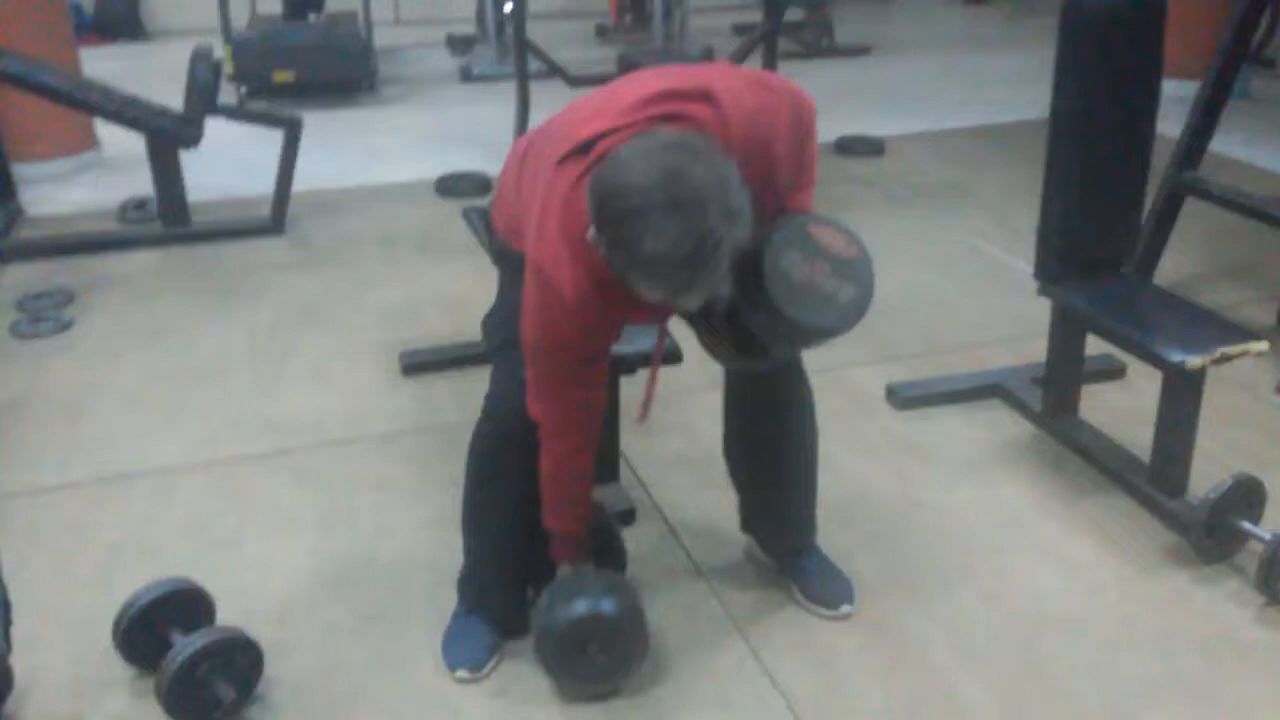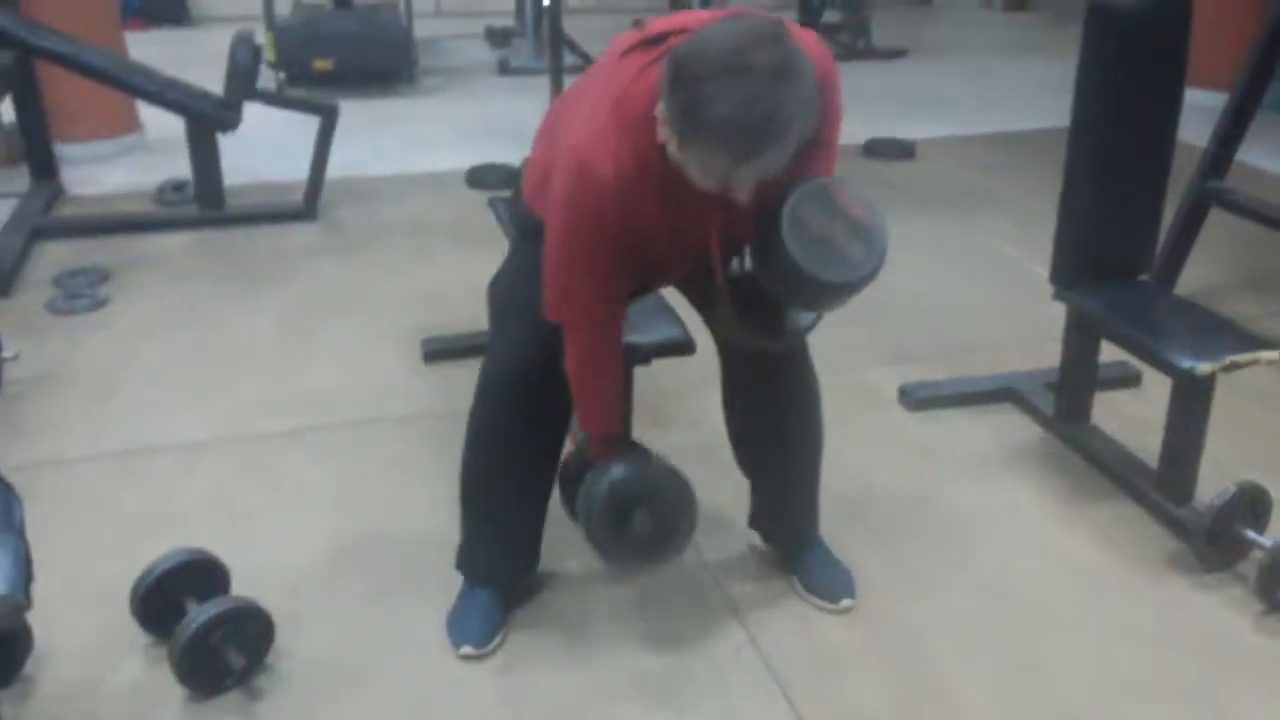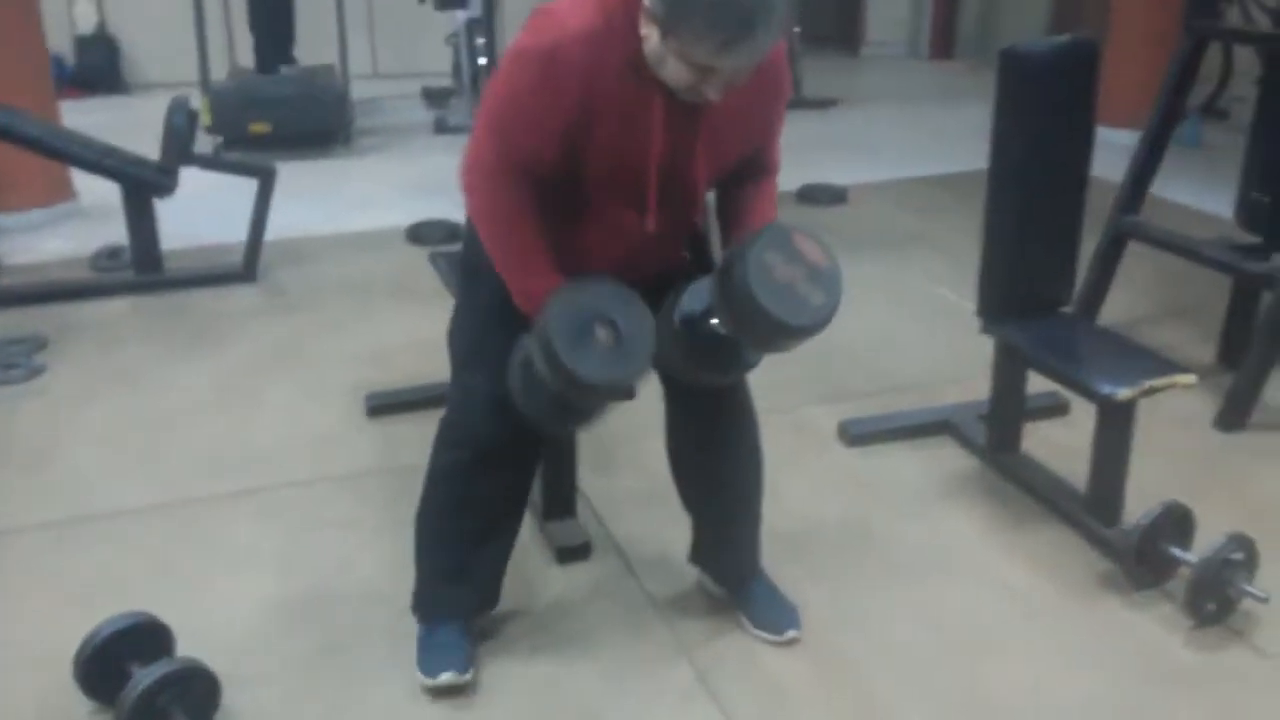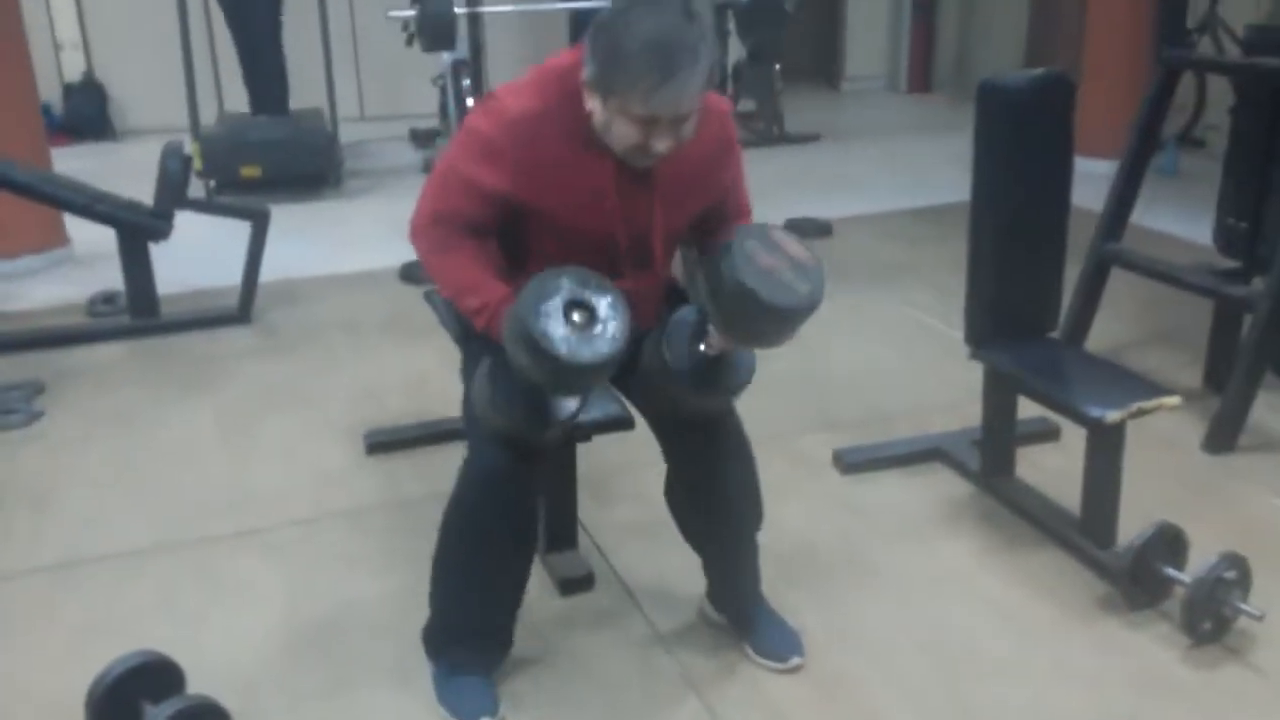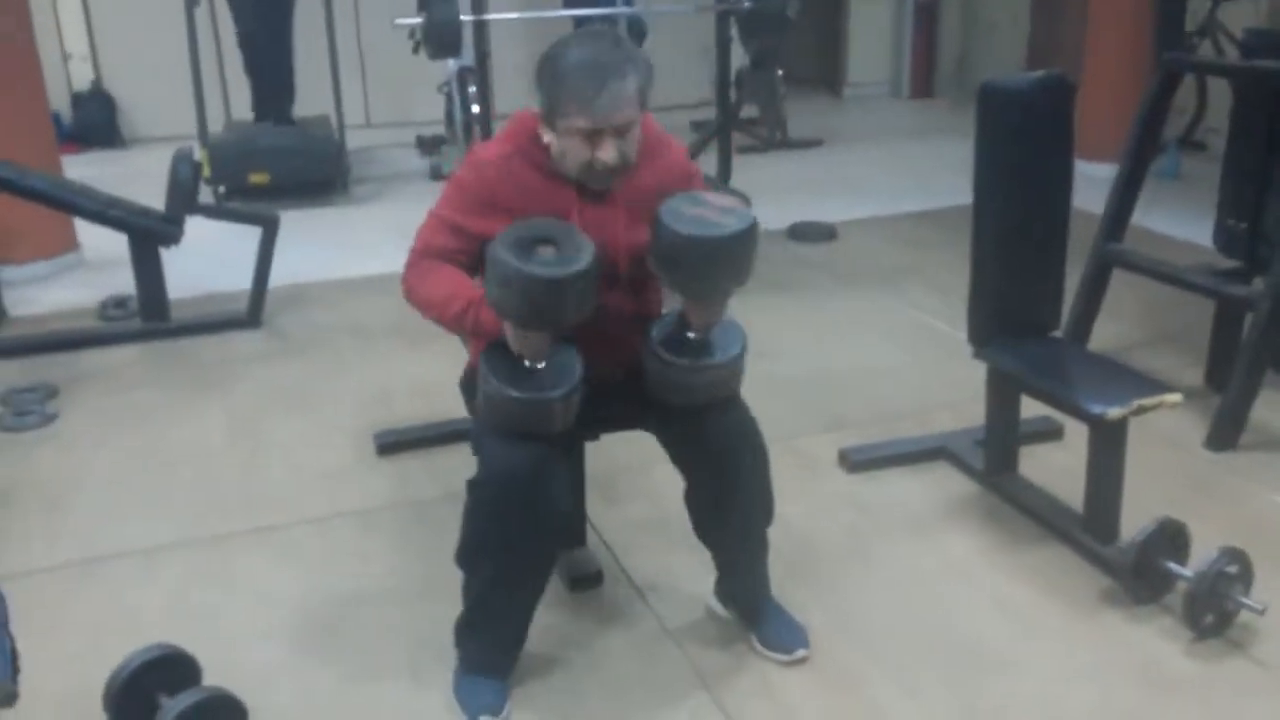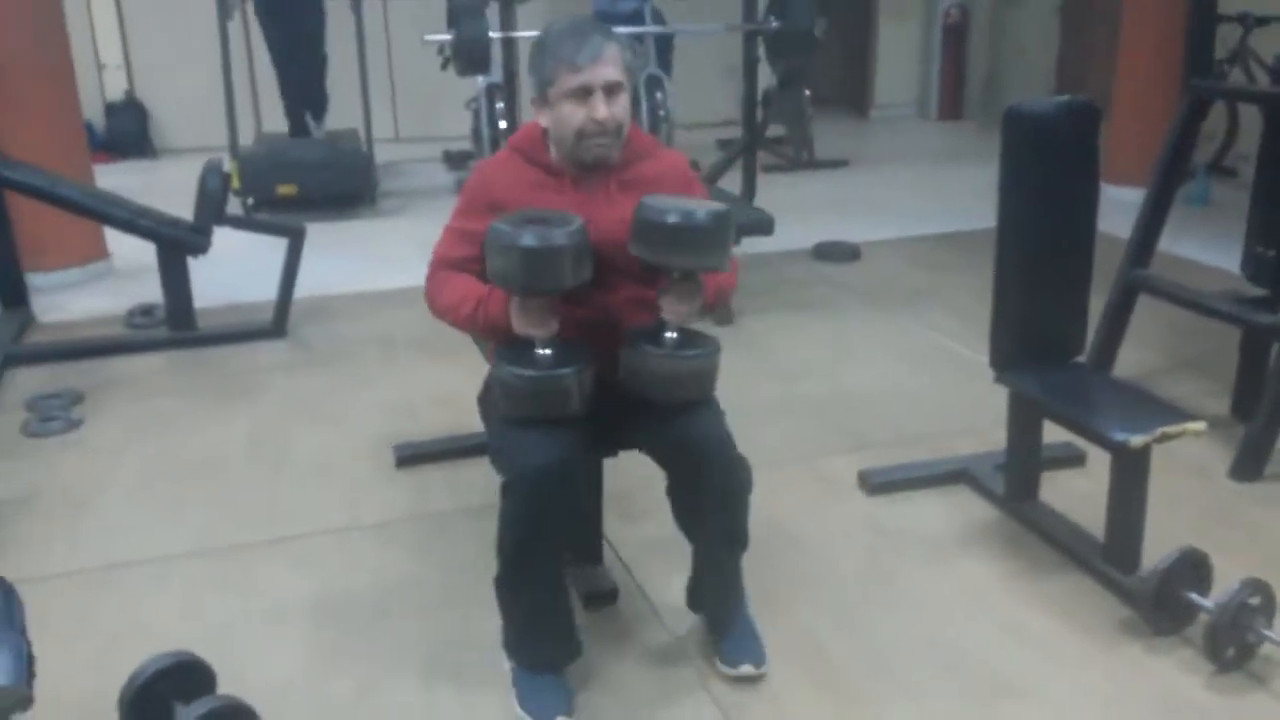
dt=0.4s
person 1, frame 1
left shoulder: (760, 119)
right shoulder: (563, 264)
right elbow: (564, 419)
right wrist: (570, 552)
left knee: (773, 367)
right knee: (519, 409)
left ankle: (789, 543)
right ankle: (489, 599)
person 1, frame 2
left shoulder: (807, 73)
right shoulder: (599, 159)
left elbow: (814, 153)
right elbow: (582, 320)
right wrist: (608, 447)
right hip: (569, 224)
left knee: (777, 355)
right knee: (519, 378)
left ankle: (794, 535)
right ankle: (492, 574)
person 1, frame 3
left shoulder: (763, 66)
left elbow: (752, 171)
right elbow: (492, 177)
right wrist: (551, 311)
left hip: (664, 255)
right hip: (534, 256)
left knee: (718, 394)
right knee: (489, 419)
left ankle: (734, 566)
right ankle: (447, 608)
person 1, frame 4
left shoulder: (713, 127)
right shoulder: (518, 124)
left elbow: (727, 221)
right elbow: (438, 226)
right wrist: (504, 317)
left hip: (644, 312)
left knee: (714, 439)
right knee: (500, 471)
left ankle: (737, 599)
right ankle: (461, 652)
person 1, frame 5
left shoulder: (669, 162)
right shoulder: (493, 172)
right elbow: (425, 269)
right wrist: (496, 321)
left hip: (636, 353)
left knee: (732, 439)
right knee: (514, 474)
left ankle: (746, 593)
right ankle: (484, 653)
person 1, frame 6
left shoulder: (667, 170)
right shoulder: (499, 179)
left elbow: (717, 261)
right elbow: (445, 280)
left wrist: (698, 291)
right wrist: (504, 313)
left knee: (712, 454)
right knee: (540, 473)
left ankle: (722, 606)
right ankle: (537, 655)
